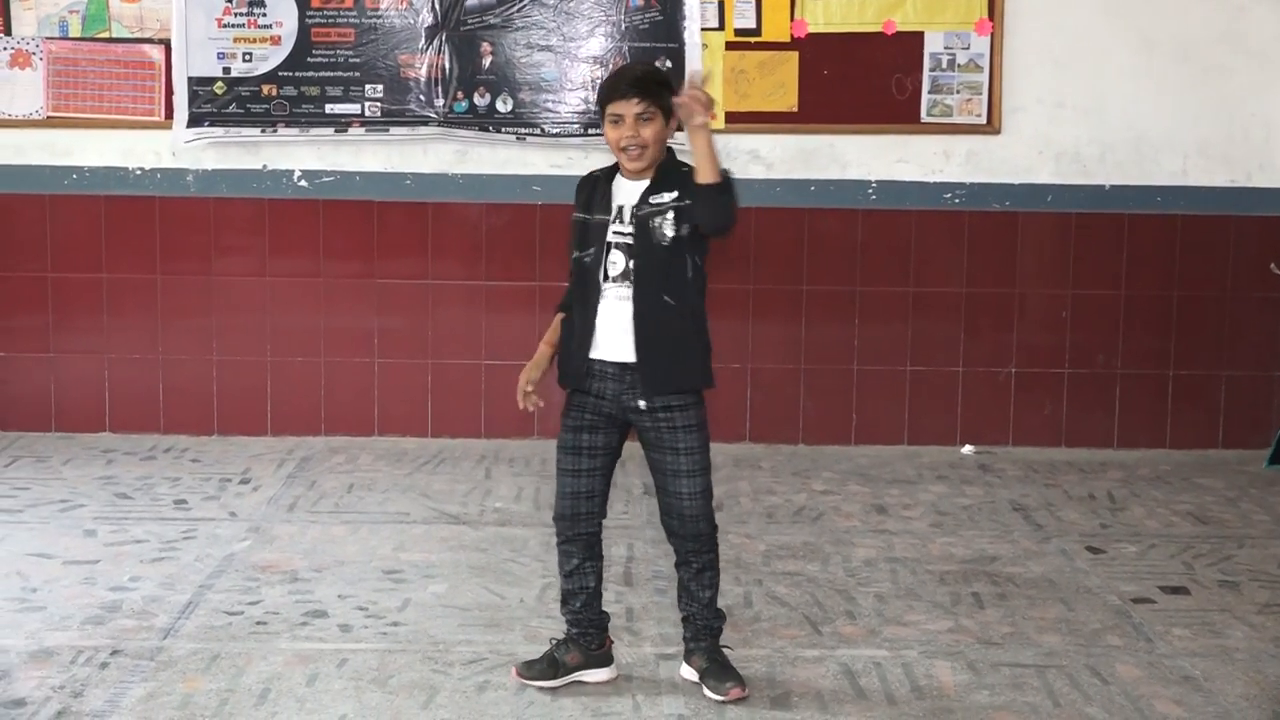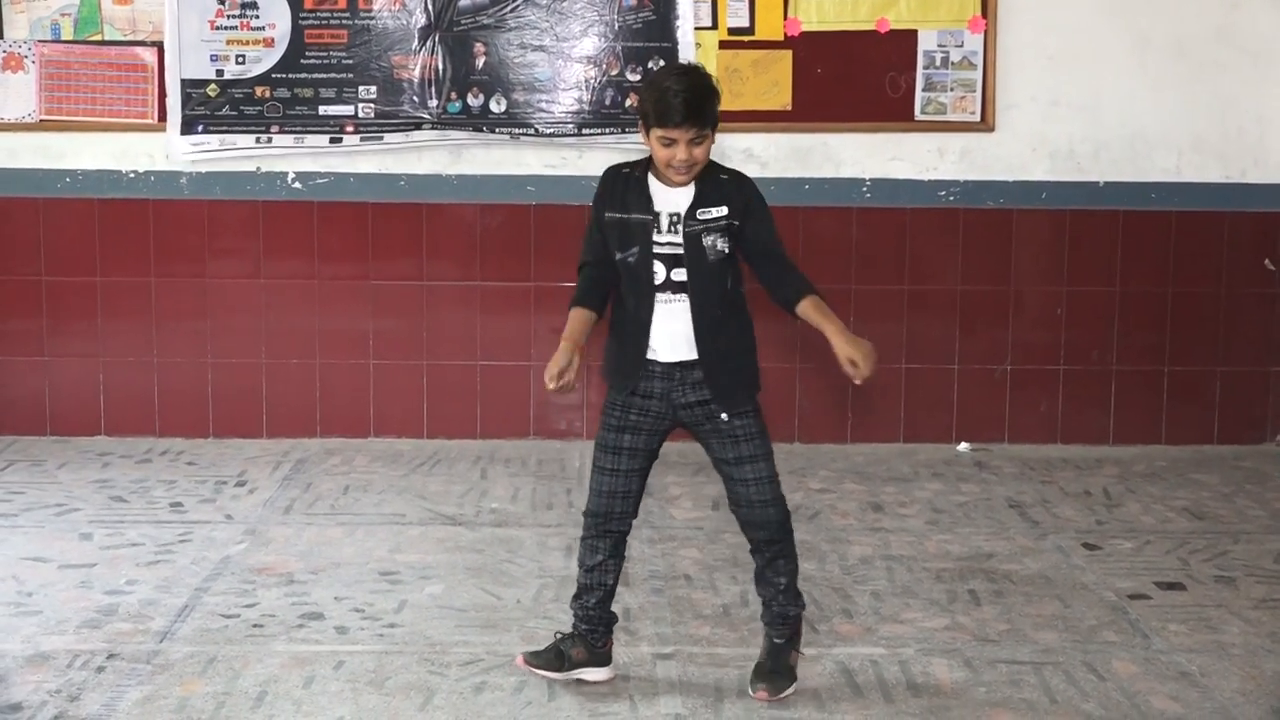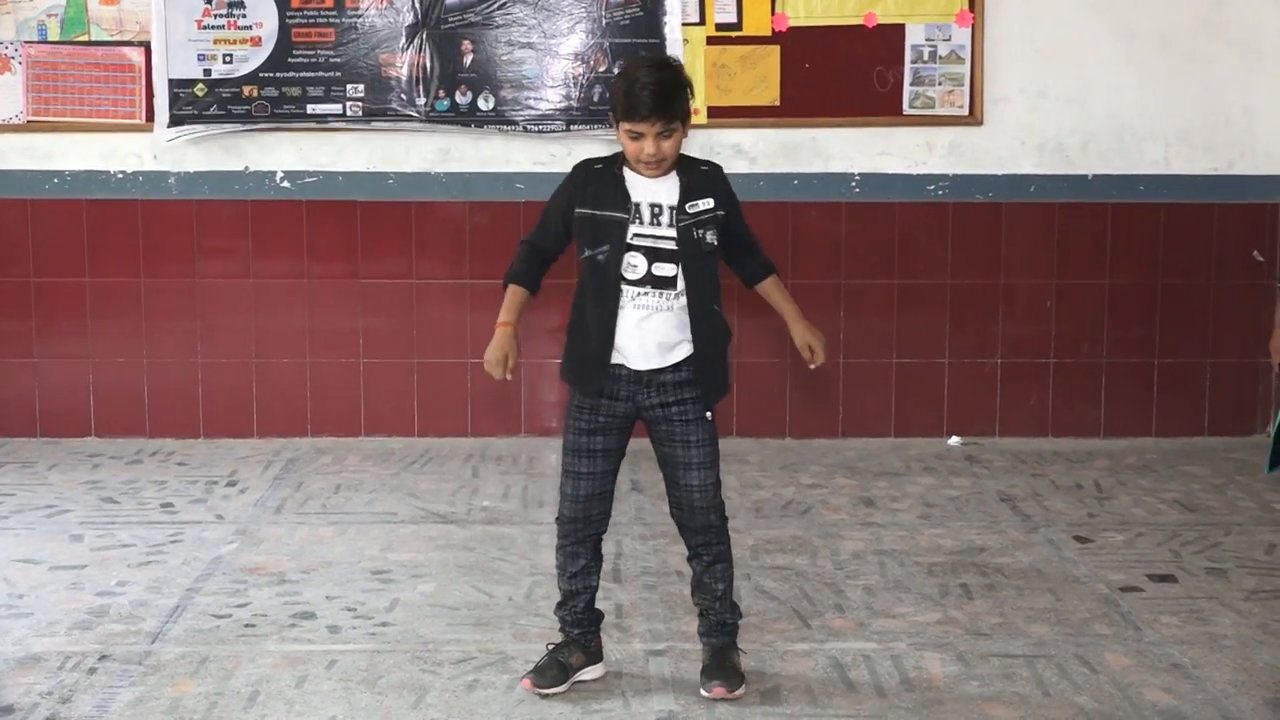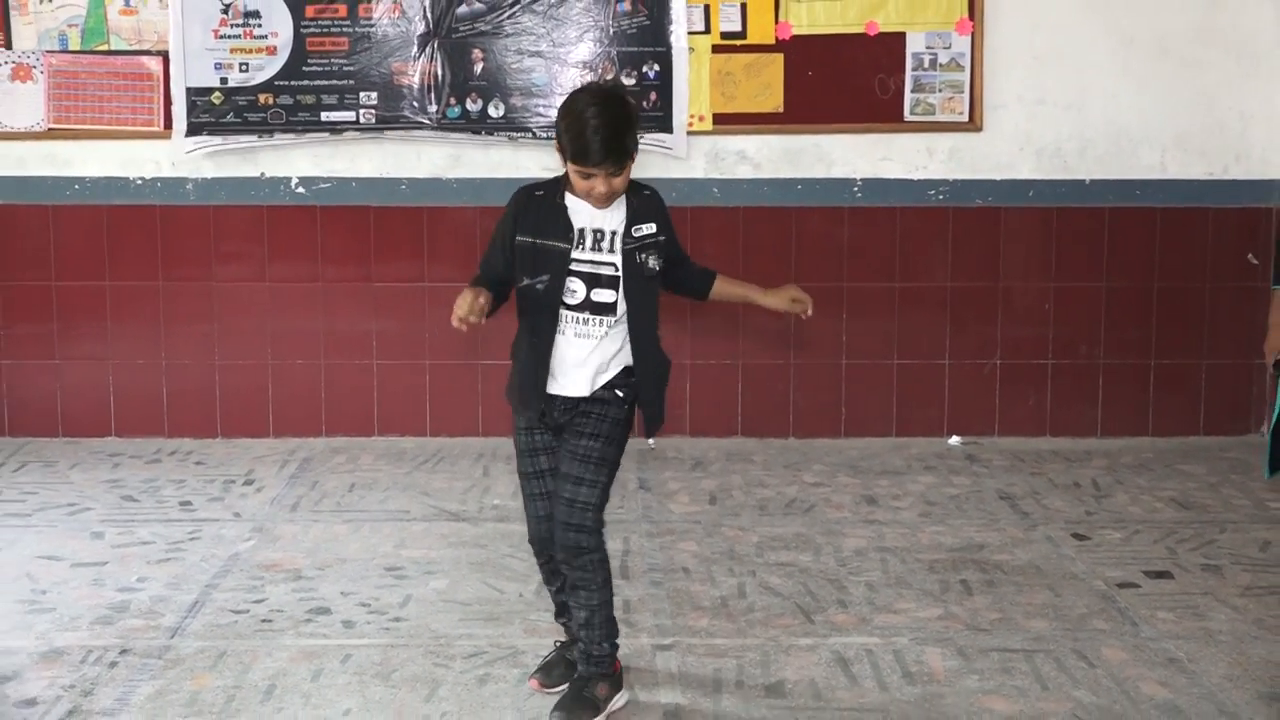
dt=0.7s
person 1, frame 1
left shoulder: (689, 183)
right shoulder: (593, 190)
left elbow: (718, 218)
left wrist: (700, 127)
right wrist: (542, 355)
left hip: (667, 386)
right hip: (593, 381)
left knee: (691, 522)
right knee: (575, 517)
left ankle: (703, 647)
right ankle: (587, 642)
person 1, frame 2
left shoulder: (734, 194)
right shoulder: (618, 188)
left elbow: (778, 273)
right elbow: (593, 280)
left wrist: (838, 334)
right wrist: (570, 344)
left hip: (719, 382)
right hip: (639, 381)
left knee: (766, 515)
right knee: (605, 515)
left ankle: (782, 634)
right ankle: (589, 640)
person 1, frame 3
left shoulder: (708, 185)
right shoulder: (588, 183)
left elbow: (748, 259)
right elbow: (534, 254)
left wrist: (796, 321)
right wrist: (504, 328)
left hip: (682, 379)
right hip: (602, 377)
left knee: (701, 514)
right knee: (579, 514)
left ankle: (720, 642)
right ankle: (579, 642)
person 1, frame 4
left shoulder: (647, 210)
right shoulder: (529, 208)
left elbow: (684, 276)
right elbow: (494, 278)
left wrist: (766, 297)
right wrist: (474, 300)
left hip: (609, 395)
right hip: (540, 393)
left knee: (578, 527)
right knee: (545, 531)
left ankle: (600, 668)
right ankle: (576, 634)
